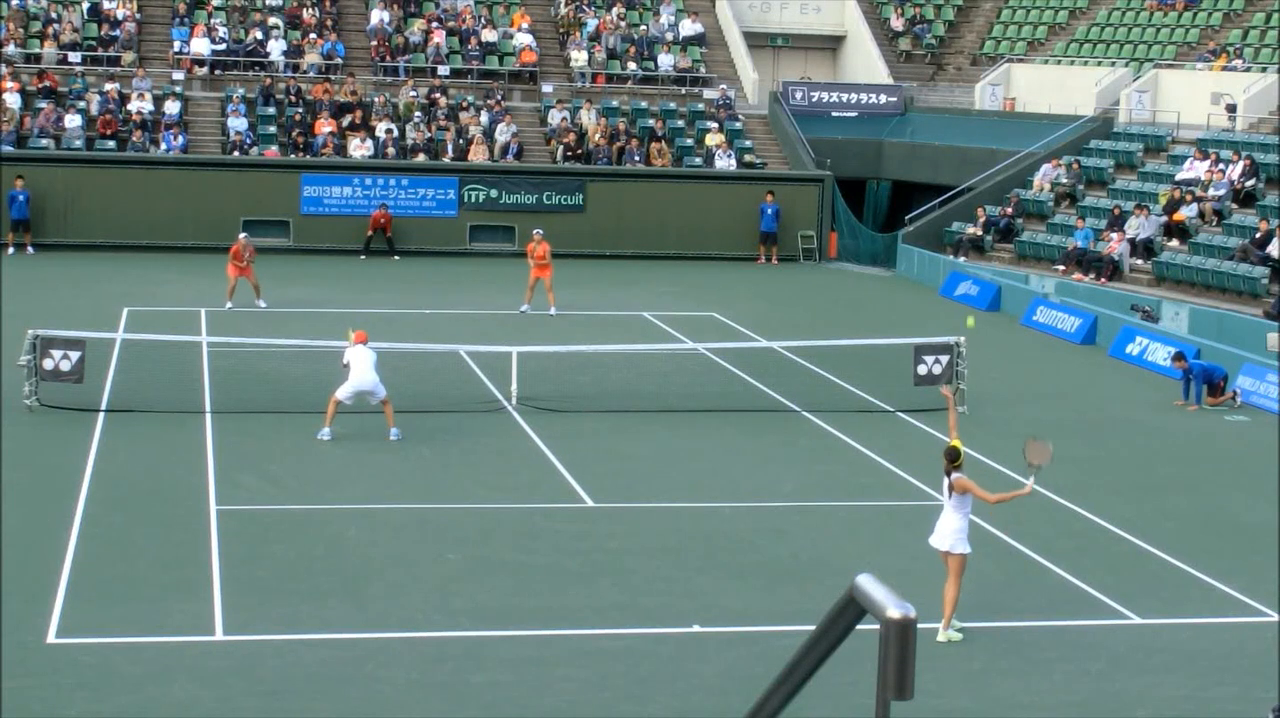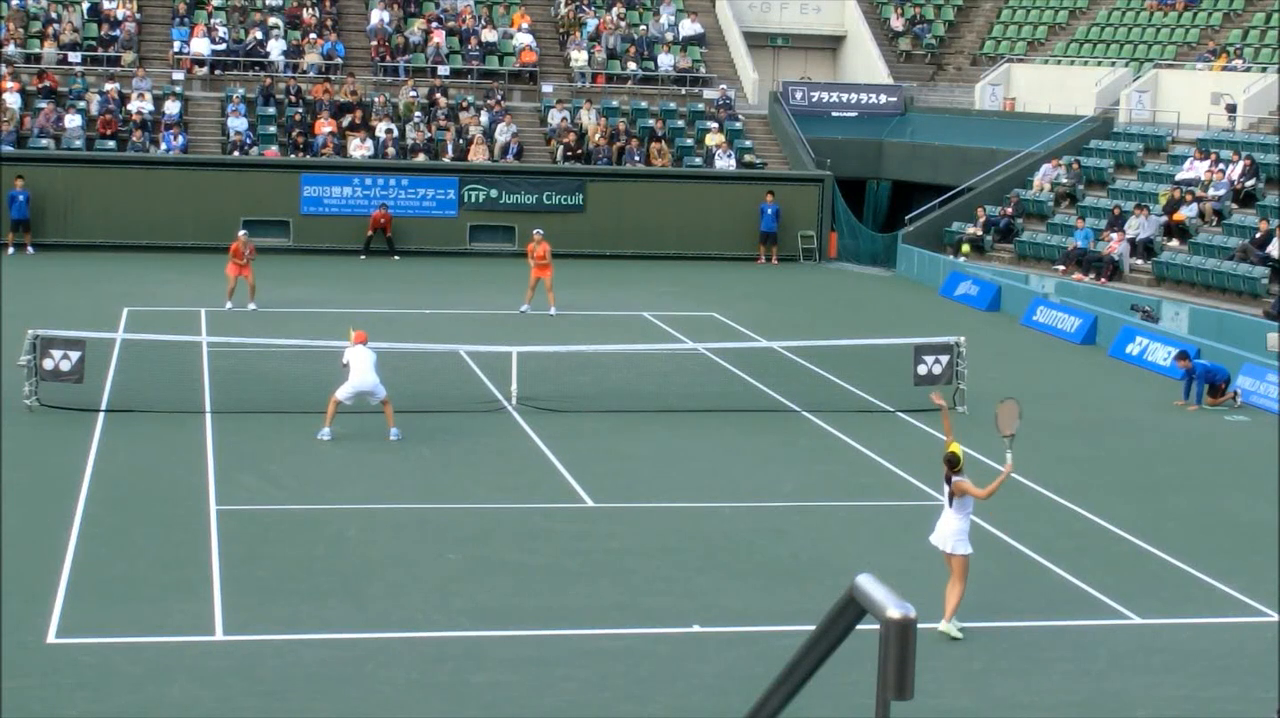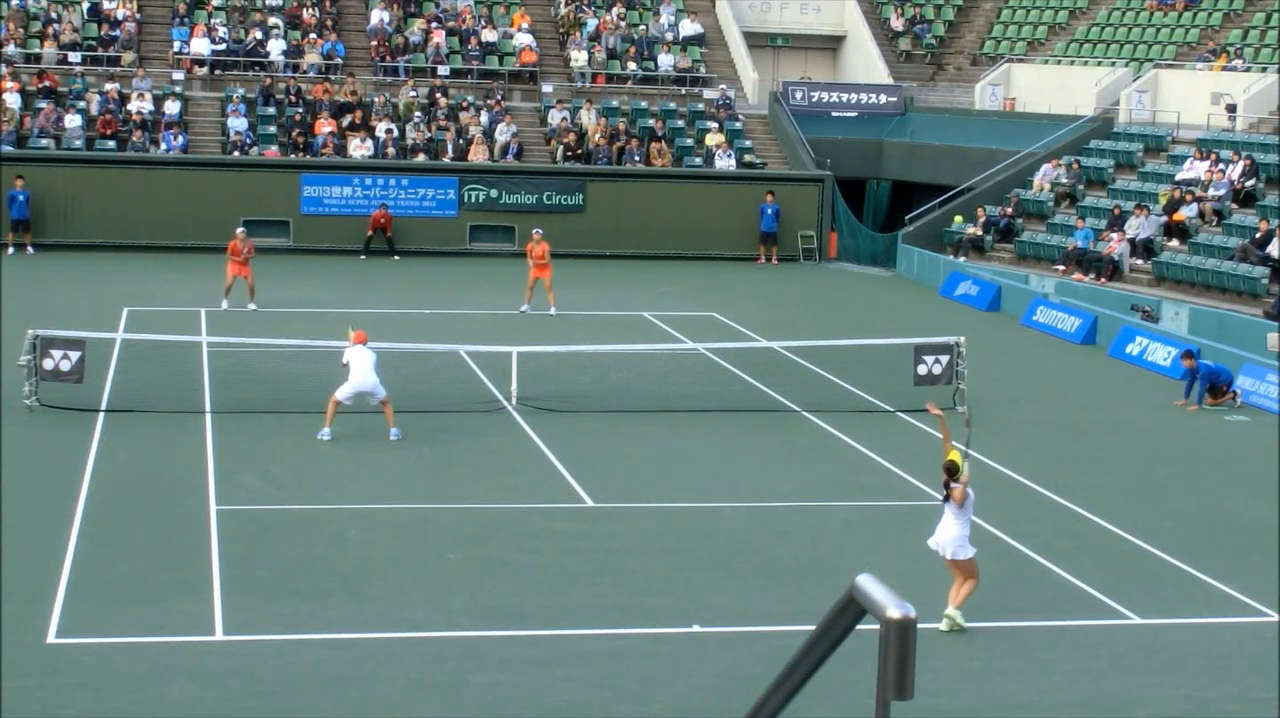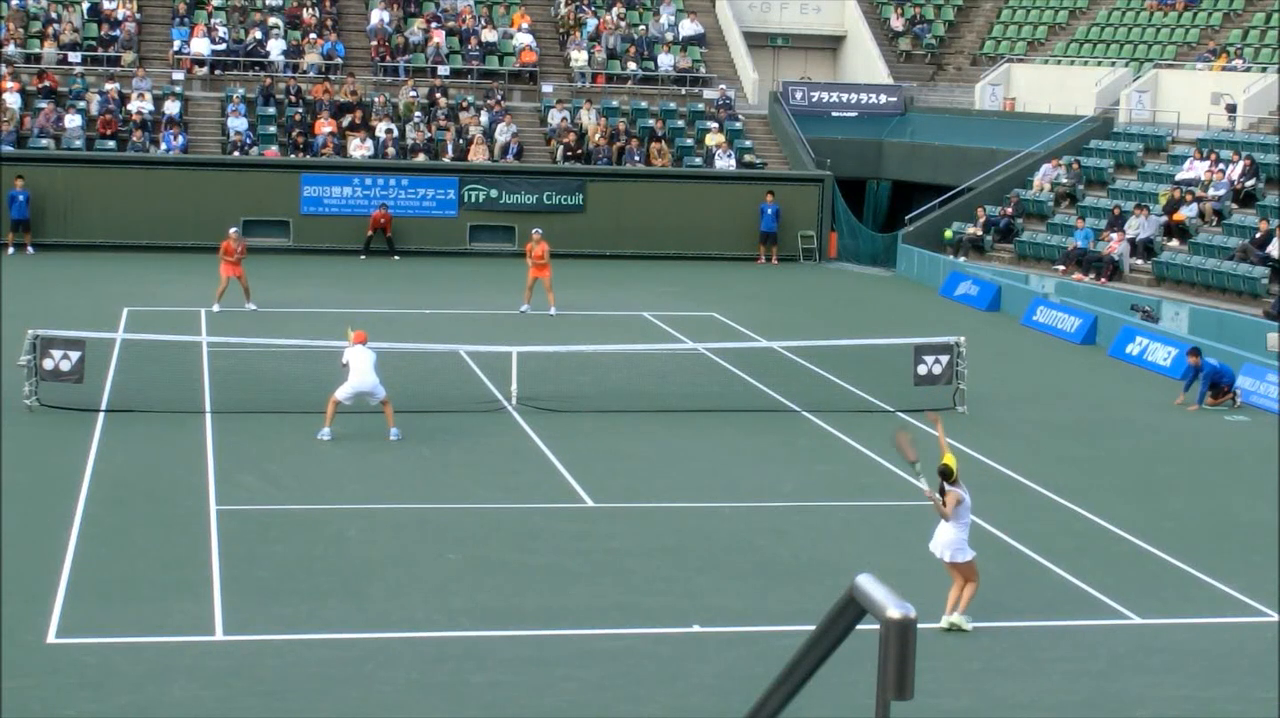
dt=0.2s
person 1, frame 1
left shoulder: (949, 471)
right shoulder: (961, 482)
left elbow: (953, 431)
right elbow: (992, 499)
left wrist: (951, 403)
right wrist: (1022, 491)
left hip: (943, 530)
right hip: (955, 534)
left knee: (951, 578)
right knee: (955, 582)
left ankle: (949, 620)
right ankle: (945, 630)
person 1, frame 2
left shoulder: (950, 472)
right shoulder: (961, 484)
left elbow: (948, 437)
right elbow: (983, 494)
left wrist: (944, 410)
right wrist: (1004, 476)
left hip: (944, 529)
right hip: (955, 535)
left knee: (955, 578)
right knee: (959, 582)
left ankle: (949, 619)
right ankle: (947, 621)
person 1, frame 3
left shoulder: (950, 475)
right shoulder: (959, 490)
left elbow: (947, 444)
right elbow: (959, 503)
left wrist: (941, 418)
right wrist: (965, 485)
left hip: (944, 536)
right hip: (956, 540)
left knee: (960, 579)
right knee: (972, 578)
left ankle: (948, 618)
right ankle: (953, 609)
person 1, frame 4
left shoulder: (945, 487)
right shoulder: (954, 496)
left elbow: (943, 445)
right elbow: (946, 516)
left wrist: (939, 430)
right wrist: (935, 500)
left hip: (942, 543)
right hip: (956, 546)
left knee: (959, 582)
right knee: (972, 581)
left ankle: (948, 617)
right ankle: (959, 614)
